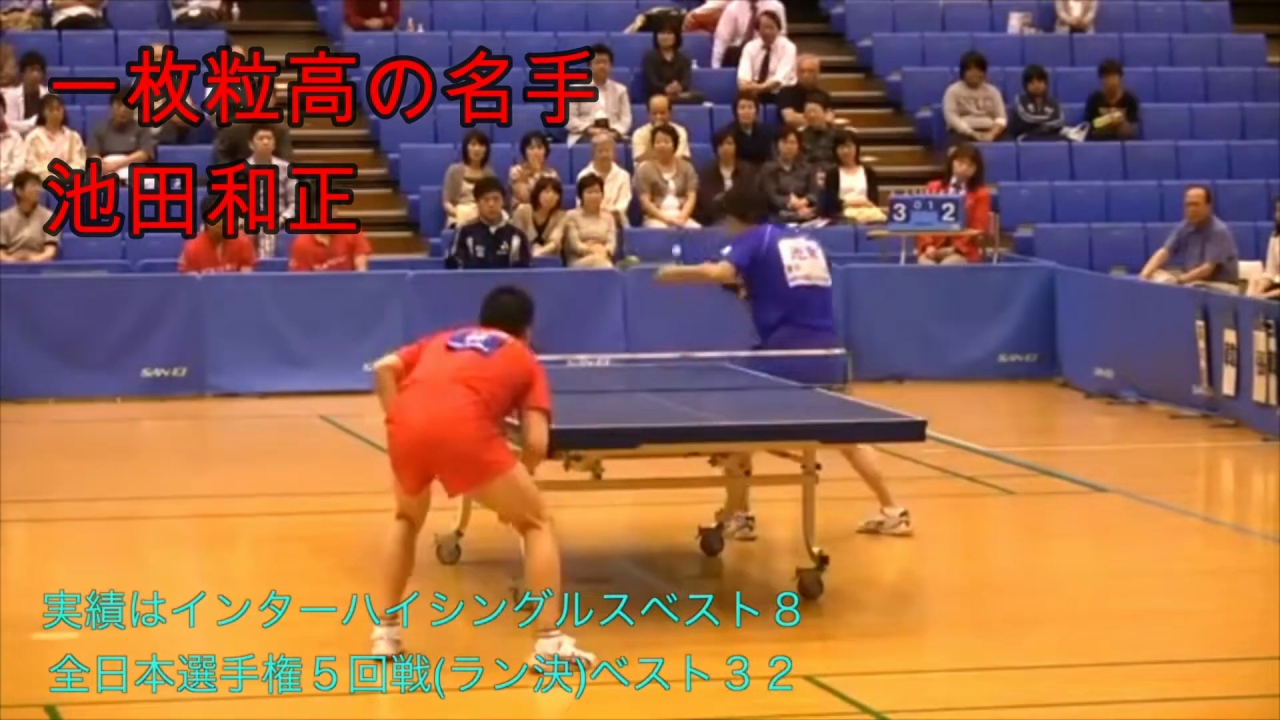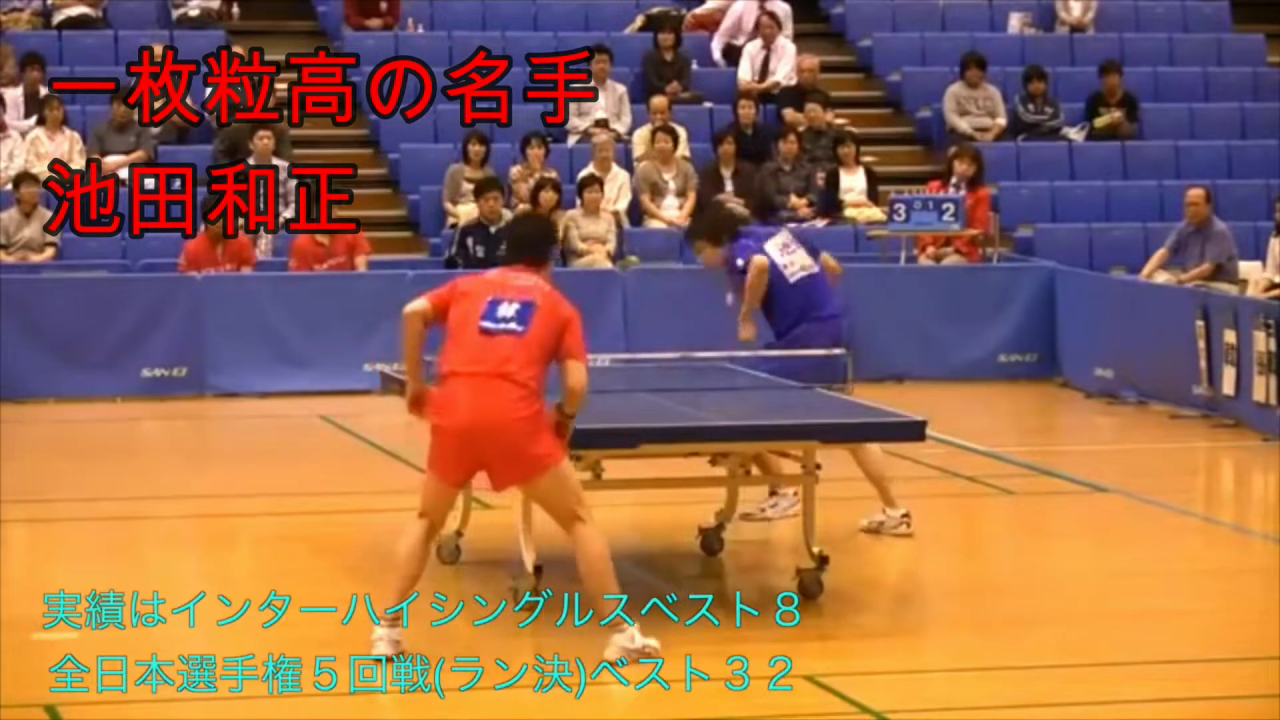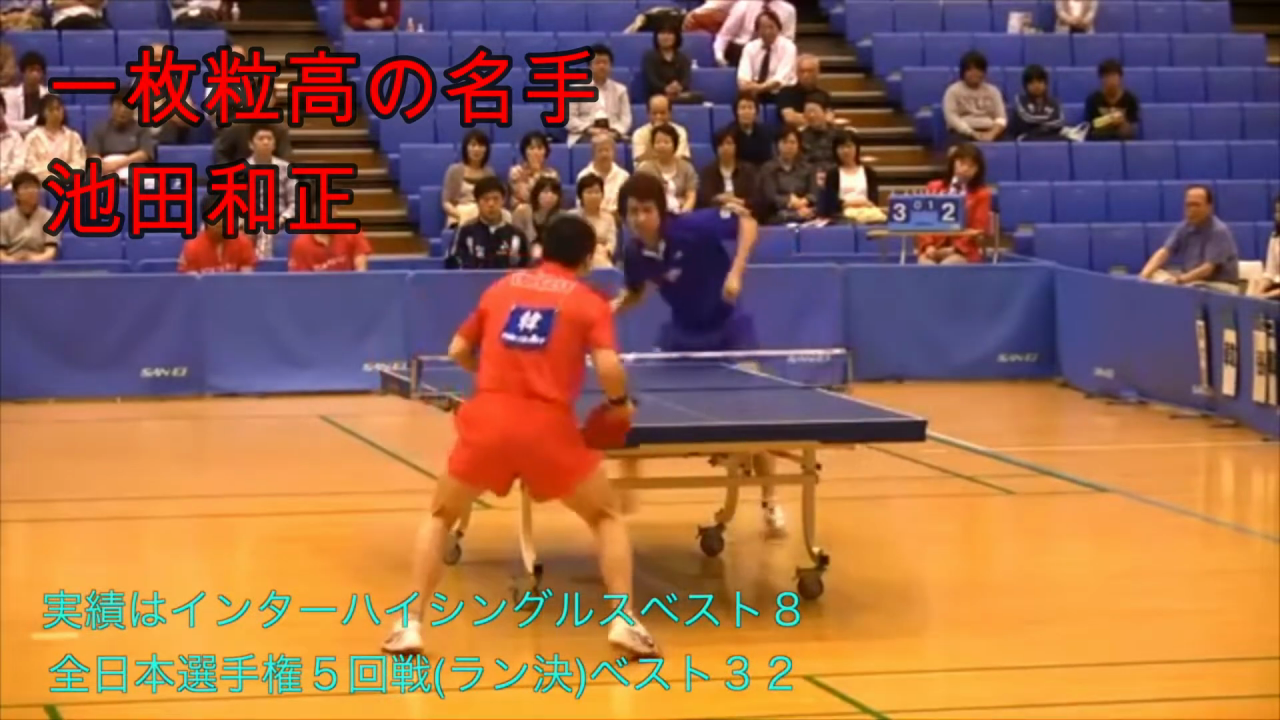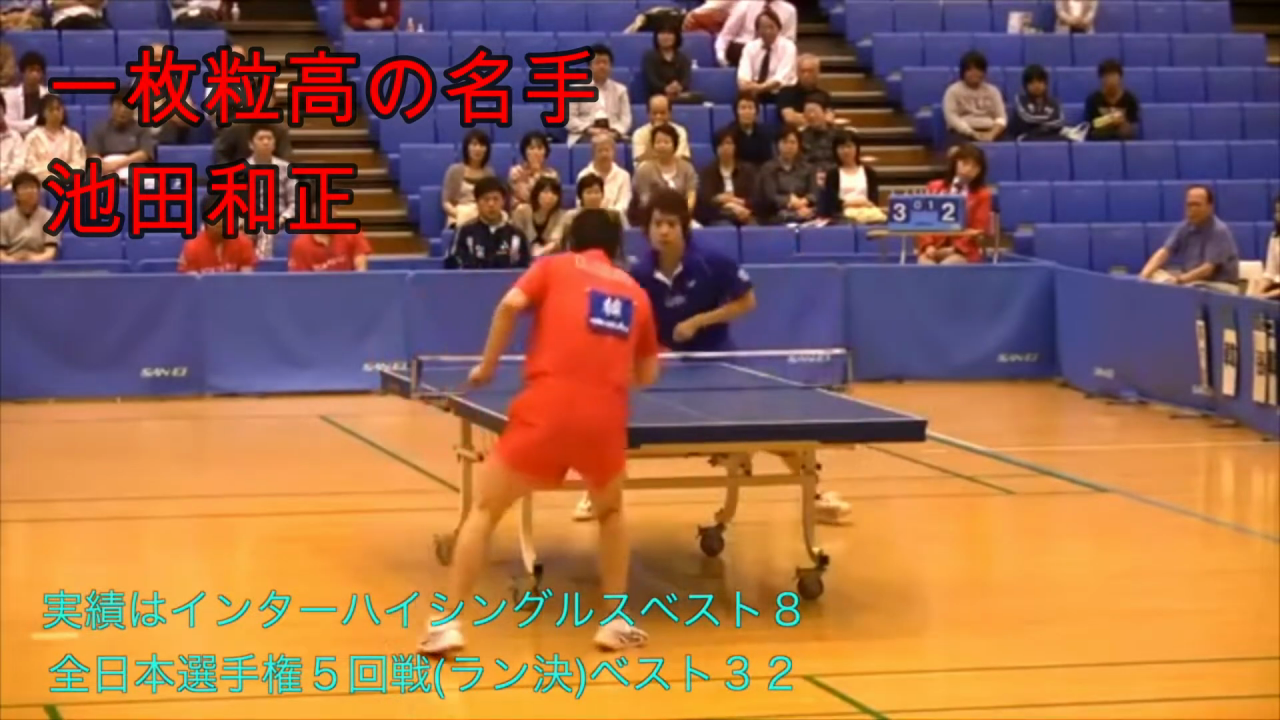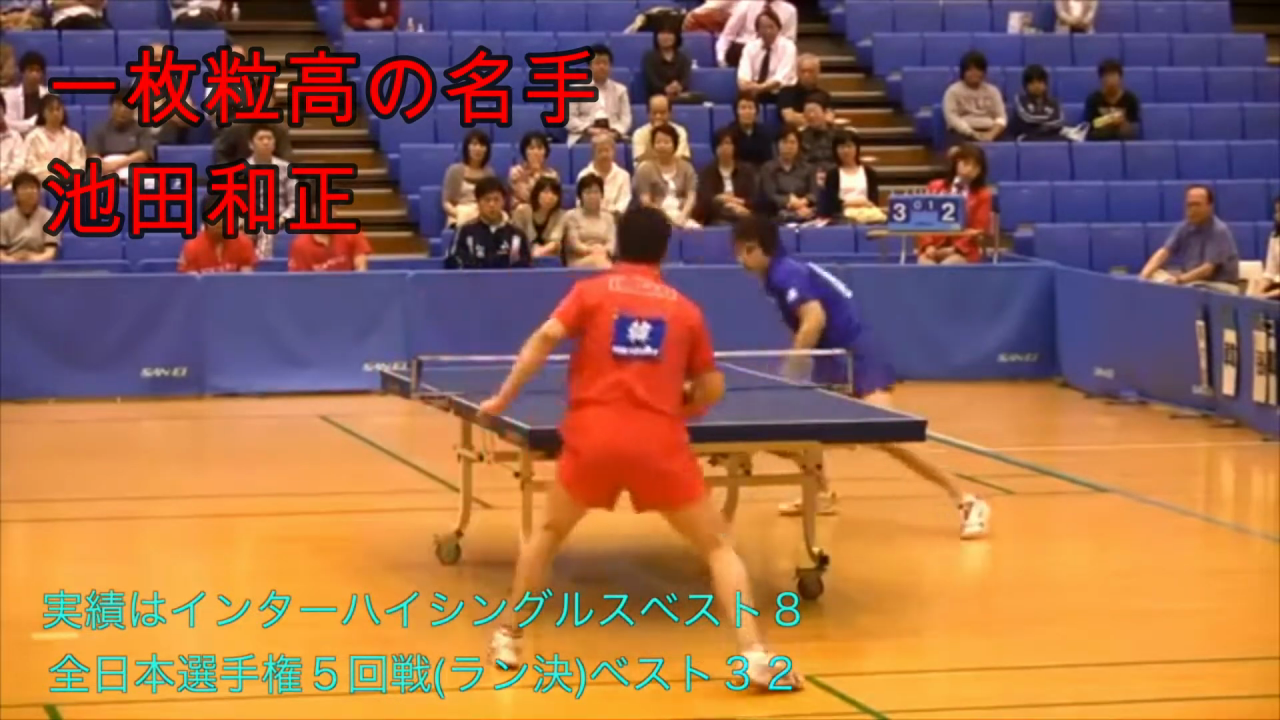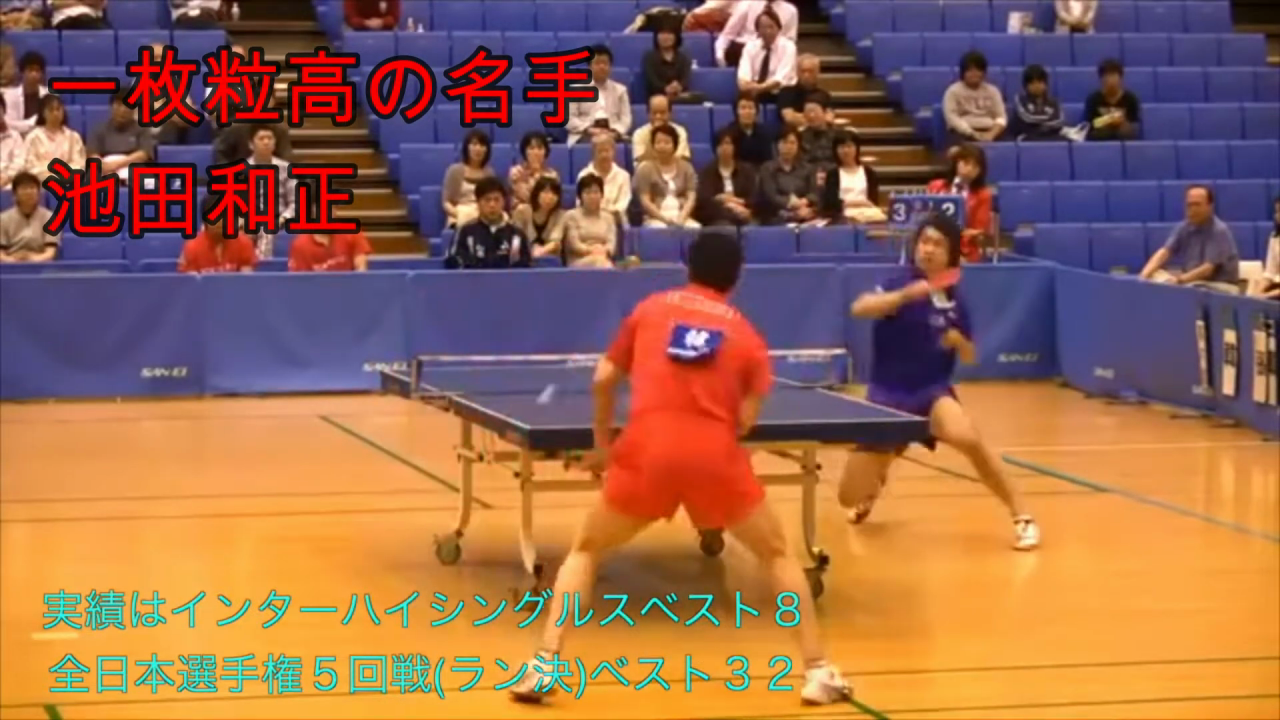
dt=0.4s
person 1, frame 1
left shoulder: (442, 339)
right shoulder: (525, 360)
left elbow: (383, 368)
right elbow: (537, 443)
right wrist: (518, 481)
left hip: (408, 423)
right hip: (462, 427)
left knee: (407, 518)
right knee: (537, 522)
left ankle: (385, 629)
right ankle: (549, 641)
person 1, frame 2
left shoulder: (469, 285)
right shoulder: (559, 305)
left elbow: (414, 314)
right elbow: (577, 383)
left wrist: (415, 382)
right wrist: (564, 418)
left hip: (455, 412)
right hip: (517, 417)
left knee: (427, 521)
right knee: (578, 521)
left ankle: (387, 632)
right ankle: (621, 634)
person 1, frame 3
left shoulder: (501, 288)
right shoulder: (589, 302)
left elbow: (459, 351)
right elbow: (609, 369)
right wrist: (621, 400)
left hip: (486, 422)
right hip: (548, 429)
left knee: (440, 516)
right knee: (607, 516)
left ankle: (411, 623)
right ankle: (625, 622)
person 1, frame 4
left shoulder: (553, 267)
right shoulder: (638, 294)
left elbow: (511, 304)
right elbow: (648, 373)
left wrist: (487, 363)
left hip: (545, 409)
right hip: (605, 419)
left knee: (484, 511)
right knee: (611, 513)
left ankle: (448, 623)
right ankle: (616, 621)
person 1, frame 5
left shoulder: (592, 290)
right shoulder: (686, 310)
left elbow: (546, 336)
right elbow: (710, 389)
left wrist: (502, 397)
left hip: (593, 437)
right hip: (659, 441)
left knee: (548, 532)
right knee: (717, 547)
left ankle: (508, 636)
right ankle: (756, 655)
person 1, frame 6
left shoulder: (650, 308)
right shoulder: (747, 333)
left elbow: (604, 378)
right elbow: (745, 418)
left wrist: (604, 440)
left hip: (649, 448)
right hip: (717, 452)
left knee: (586, 550)
right knee: (778, 554)
left ankle: (544, 662)
right ankle: (818, 669)
person 2, frame 1
left shoulder: (754, 240)
right shoulder: (807, 243)
left elbow: (717, 272)
left wrist: (674, 273)
left hip: (787, 345)
right hip: (826, 346)
left ankle: (739, 517)
right ankle: (890, 510)
person 2, frame 2
left shoulder: (739, 253)
right shoulder: (780, 238)
left elbow: (759, 266)
right elbow: (832, 267)
left wrist: (745, 320)
left hip: (802, 340)
right hip: (832, 335)
left ankle: (781, 494)
right ankle: (894, 512)
person 2, frame 3
left shoulder: (697, 227)
right shoulder: (633, 252)
left elbow: (747, 222)
right elbow: (632, 294)
left wrist: (736, 272)
right wrist: (610, 311)
left hip: (728, 328)
right hip: (683, 333)
left ankle: (770, 501)
person 2, frame 4
left shoulder: (711, 261)
right shoulder: (638, 276)
left elbow: (748, 301)
right elbow: (636, 325)
left wrist: (698, 323)
left hip: (716, 354)
right hip: (669, 360)
left knee: (773, 416)
right knee: (626, 424)
left ankle: (813, 495)
right ankle: (596, 493)
person 2, frame 5
left shoulder: (785, 276)
right shoulder: (781, 278)
left elbow: (813, 322)
left wrist: (792, 369)
left hip: (860, 358)
right hip: (838, 364)
left knee: (890, 440)
left ankle: (968, 501)
right ankle: (820, 493)
person 2, frame 6
left shoulder: (956, 301)
right shoulder: (899, 283)
left elbow: (969, 356)
right elbow: (860, 310)
left wrist: (958, 342)
right wrist: (908, 294)
left hip: (932, 390)
right hip: (887, 394)
left knee: (968, 439)
right knee: (850, 496)
left ankle: (1021, 516)
right ankle: (874, 482)
